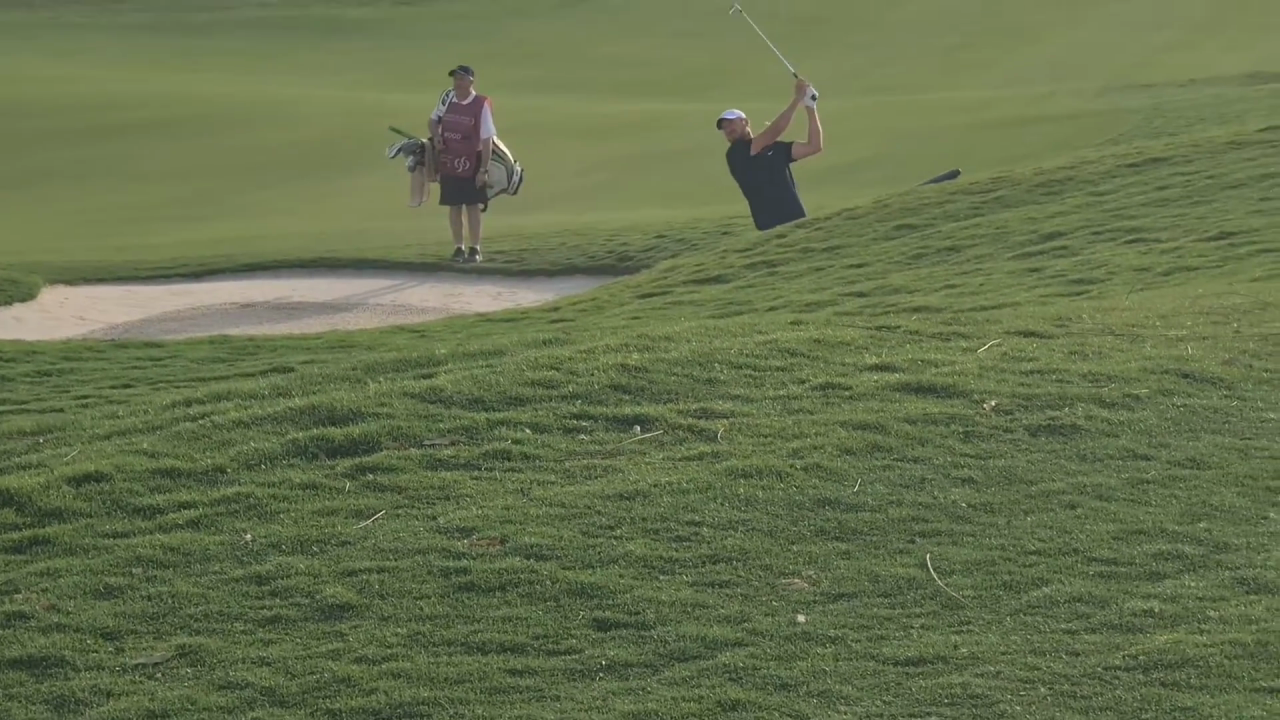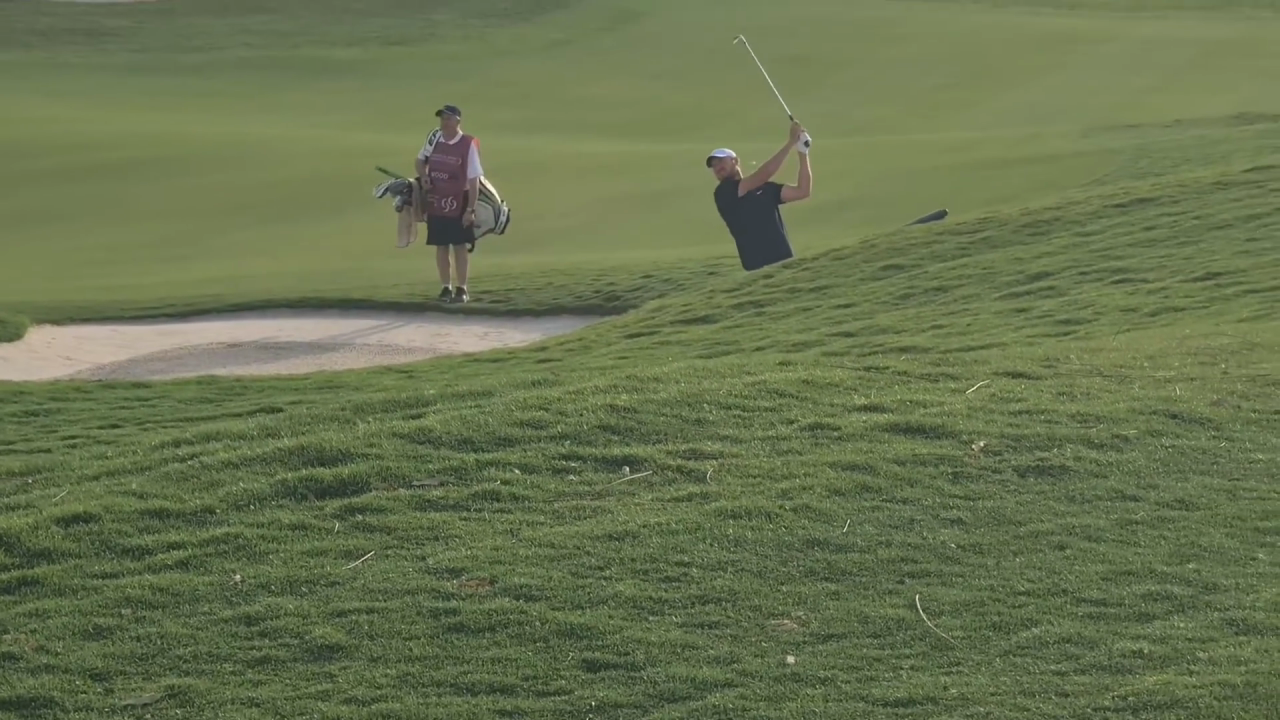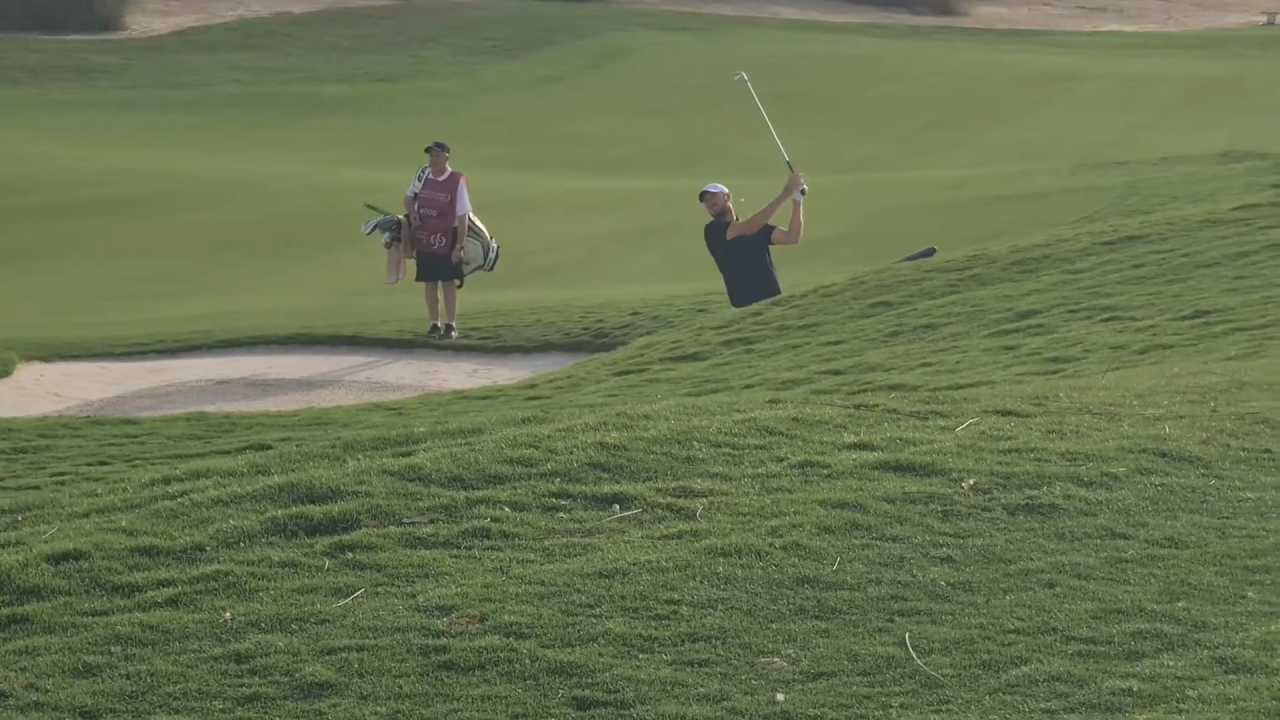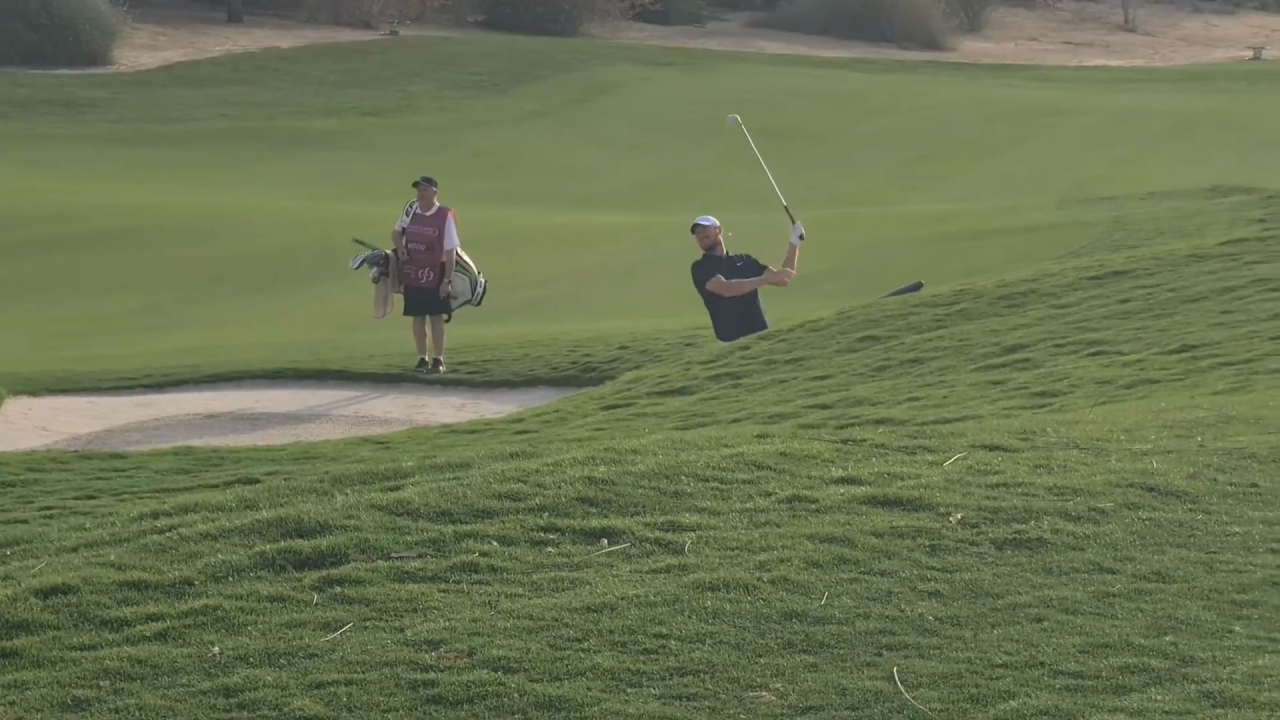
dt=0.2s
person 1, frame 1
left shoulder: (482, 104)
right shoulder: (447, 98)
left elbow: (487, 139)
right elbow: (434, 120)
left wrist: (483, 169)
right wrist: (436, 136)
left hip: (470, 163)
right hip: (448, 162)
left knee: (473, 206)
right knee: (454, 206)
left ankle: (475, 249)
right ankle: (459, 247)
person 1, frame 2
left shoulder: (469, 144)
right shoulder: (434, 138)
left elbow: (474, 179)
right elbow: (420, 160)
left wrist: (470, 209)
right wrist: (423, 176)
left hip: (457, 203)
right hip: (435, 202)
left knee: (460, 247)
right knee: (441, 246)
left ankle: (462, 289)
right ankle: (446, 287)
person 1, frame 3
left shoulder: (458, 181)
right shoulder: (423, 174)
left elbow: (462, 215)
right elbow: (409, 197)
left wrist: (459, 245)
right wrist: (412, 213)
left hip: (446, 239)
right hip: (424, 238)
left knee: (448, 283)
right knee: (430, 283)
left ankle: (451, 325)
right ankle: (435, 324)
person 1, frame 4
left shoulder: (445, 215)
right shoulder: (411, 209)
left elbow: (450, 250)
right elbow: (397, 231)
left wrist: (447, 280)
right wrist: (400, 247)
left hip: (434, 274)
right hip: (411, 273)
left knee: (436, 317)
right knee: (417, 317)
left ankle: (438, 360)
right ankle: (422, 358)
